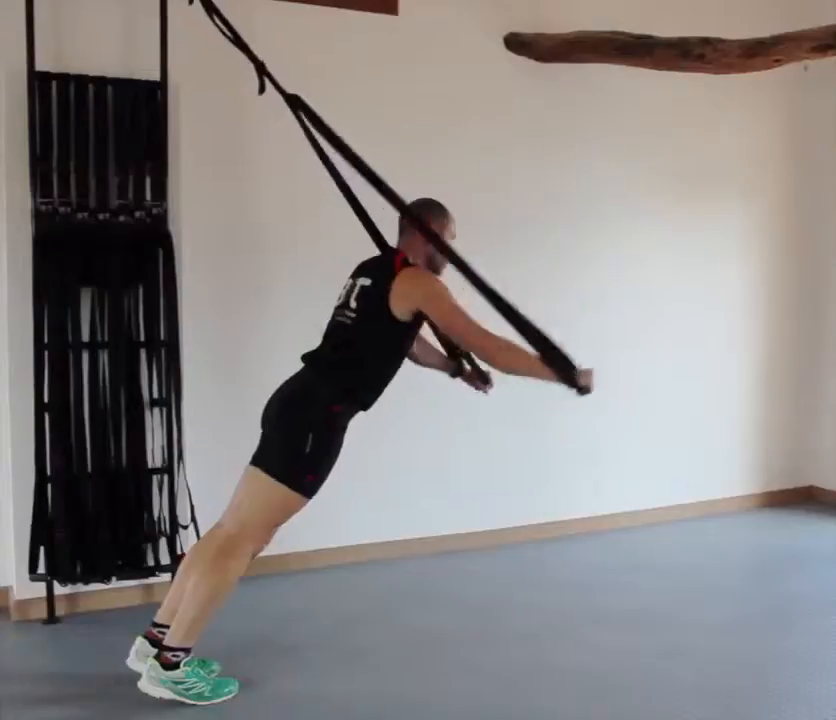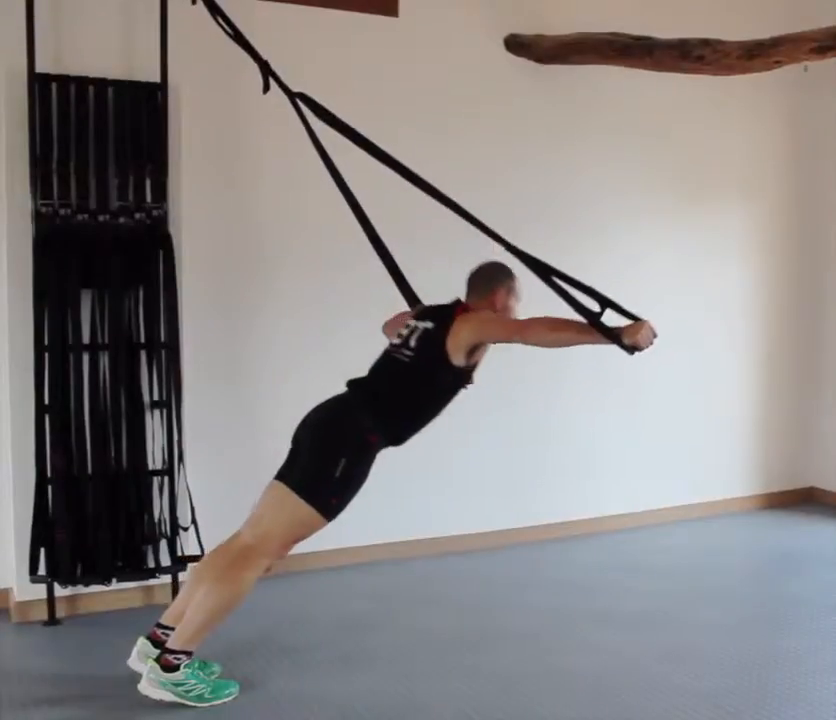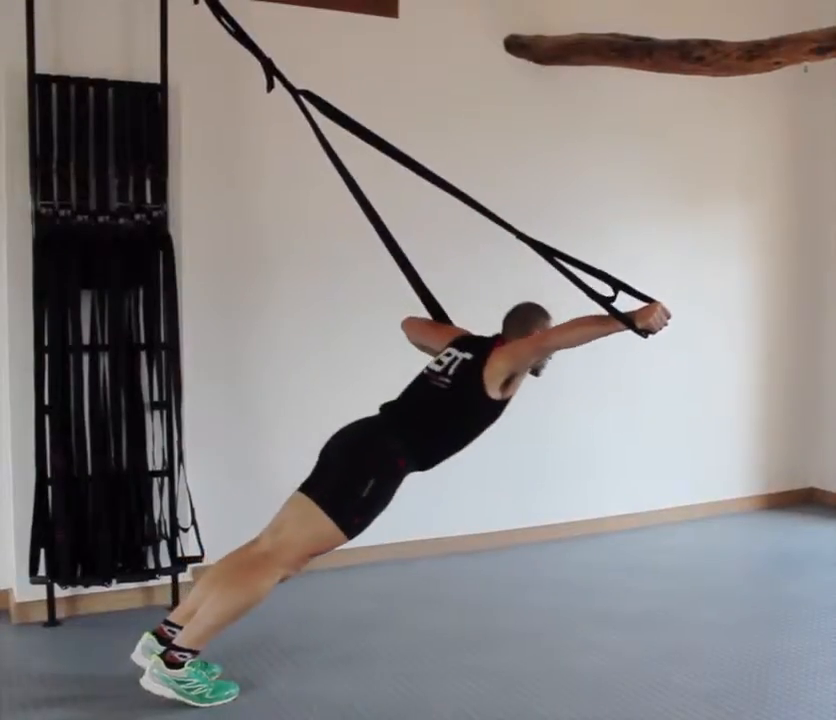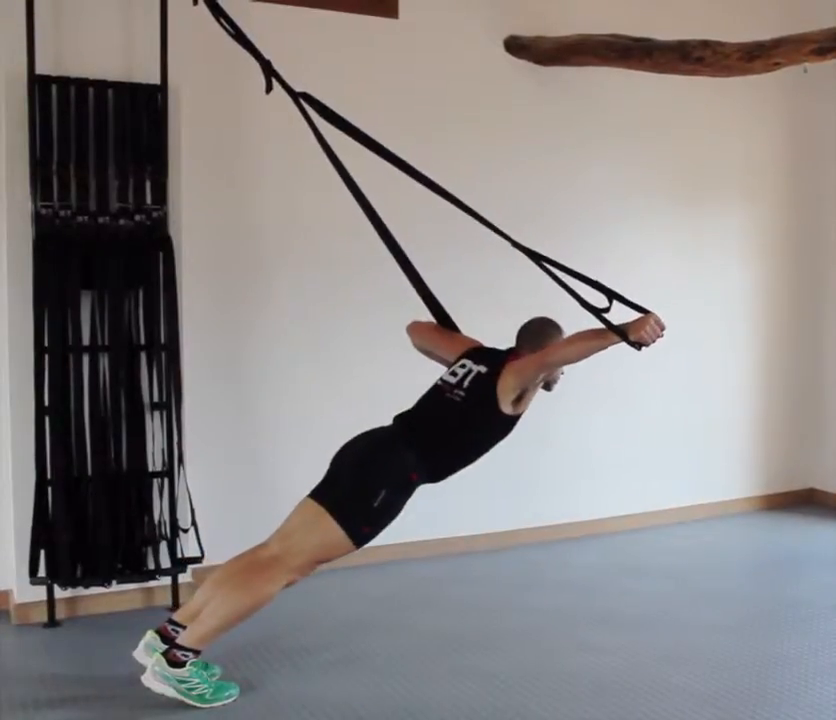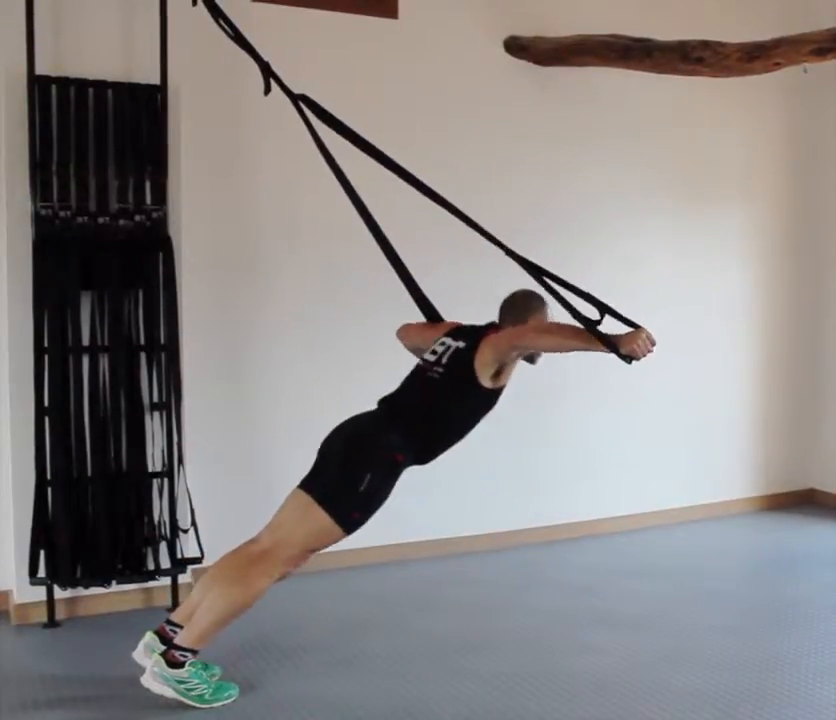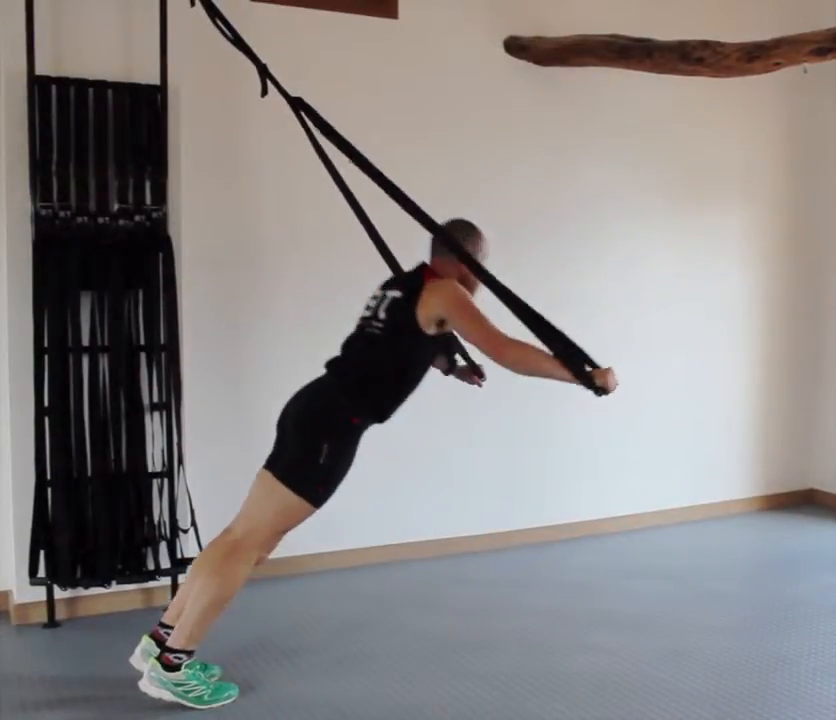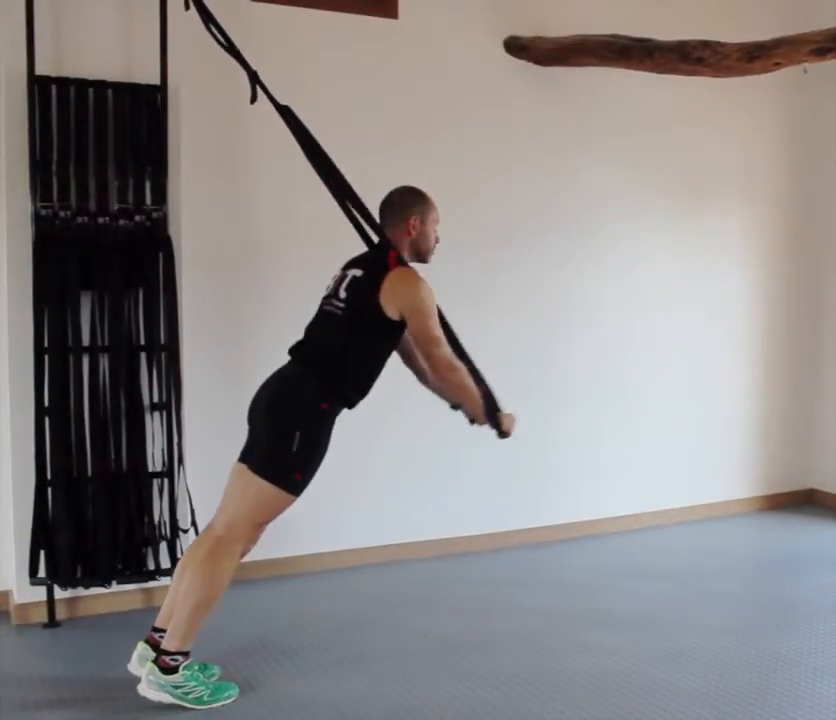
dt=0.5s
person 1, frame 1
left shoulder: (373, 272)
right shoulder: (416, 281)
right elbow: (483, 344)
left wrist: (456, 370)
left hip: (301, 400)
right hip: (317, 414)
left knee: (239, 530)
right knee: (244, 534)
left ankle: (156, 638)
right ankle: (168, 662)
person 1, frame 2
left shoulder: (431, 315)
right shoulder: (474, 326)
left elbow: (391, 327)
right elbow: (537, 331)
right wrist: (621, 334)
left hip: (332, 424)
right hip: (350, 440)
left knee: (254, 540)
right knee: (261, 548)
left ankle: (159, 639)
right ankle: (172, 663)
person 1, frame 3
left shoulder: (464, 343)
right shoulder: (507, 359)
left elbow: (410, 324)
right elbow: (557, 337)
right wrist: (633, 320)
left hip: (360, 442)
right hip: (378, 461)
left knee: (271, 547)
right knee: (279, 556)
left ankle: (164, 636)
right ankle: (175, 662)
person 1, frame 4
left shoulder: (476, 355)
right shoulder: (518, 375)
left elbow: (416, 328)
right elbow: (558, 352)
right wrist: (625, 333)
left hip: (371, 452)
right hip: (390, 472)
left knee: (279, 552)
right knee: (286, 561)
left ankle: (167, 635)
right ankle: (177, 659)
person 1, frame 5
left shoulder: (461, 332)
right shoulder: (499, 345)
left elbow: (406, 333)
right elbow: (539, 337)
right wrist: (619, 343)
left hip: (359, 439)
right hip: (375, 457)
left knee: (272, 546)
right knee: (277, 554)
left ankle: (167, 636)
right ankle: (176, 661)
person 1, frame 6
left shoulder: (402, 285)
right shoulder: (443, 293)
right elbow: (505, 351)
left wrist: (449, 365)
right wrist: (586, 375)
left hip: (318, 408)
right hip: (332, 423)
left knee: (247, 534)
right knee: (251, 539)
left ankle: (162, 641)
right ankle: (171, 663)
person 1, frame 7
left shoulder: (362, 269)
right shoulder: (407, 283)
left elbow: (412, 353)
right elbow: (443, 365)
left wrist: (460, 403)
right wrist: (487, 416)
left hip: (287, 396)
right hip: (303, 411)
left knee: (228, 531)
right knee: (233, 535)
left ankle: (157, 645)
right ankle: (168, 667)
